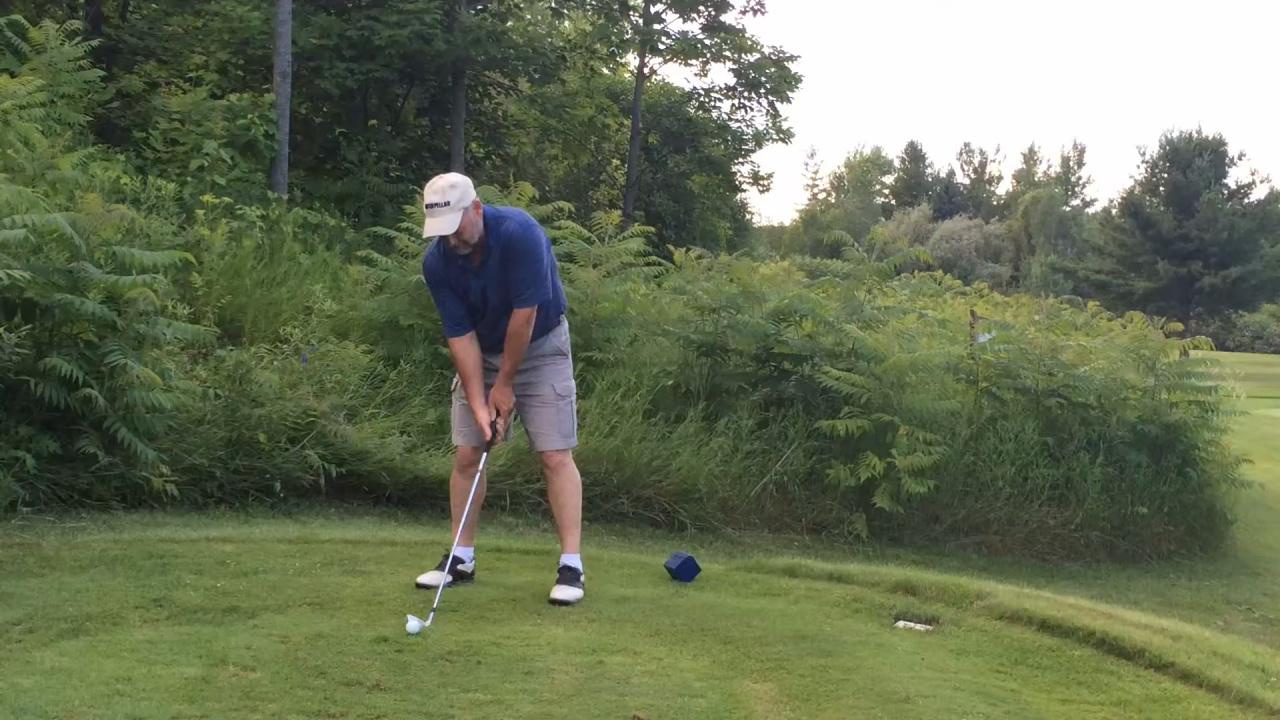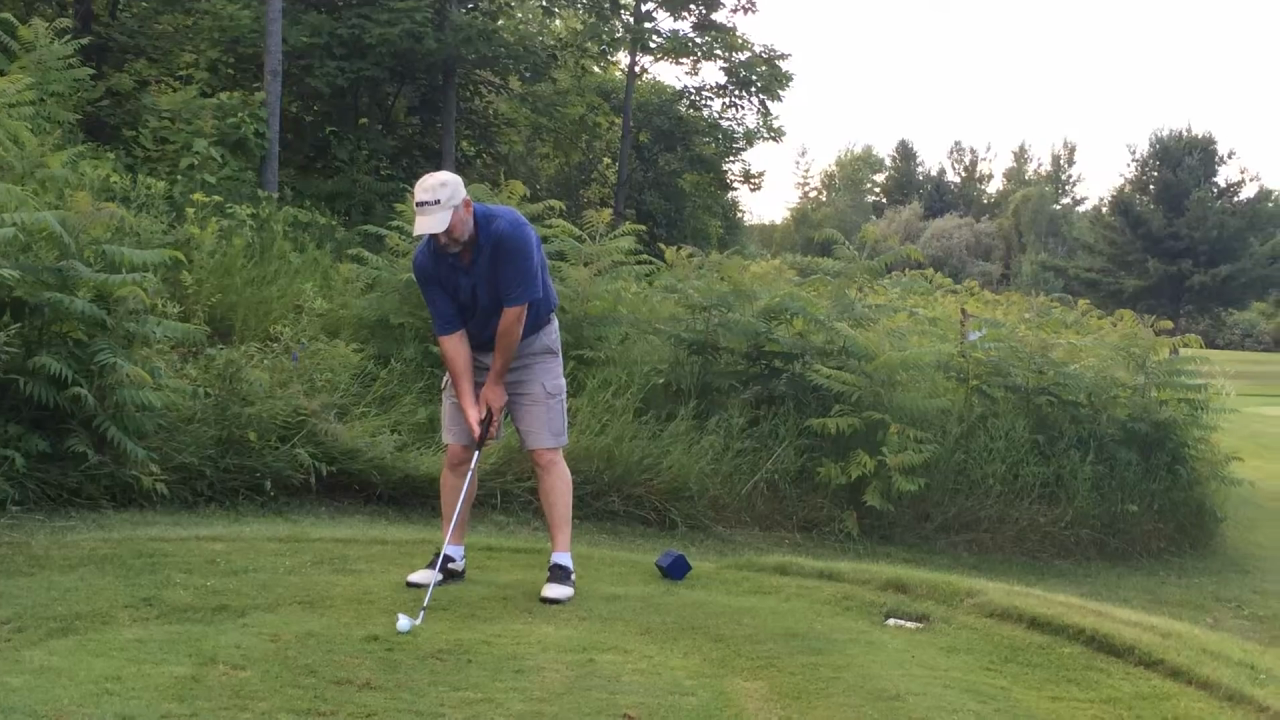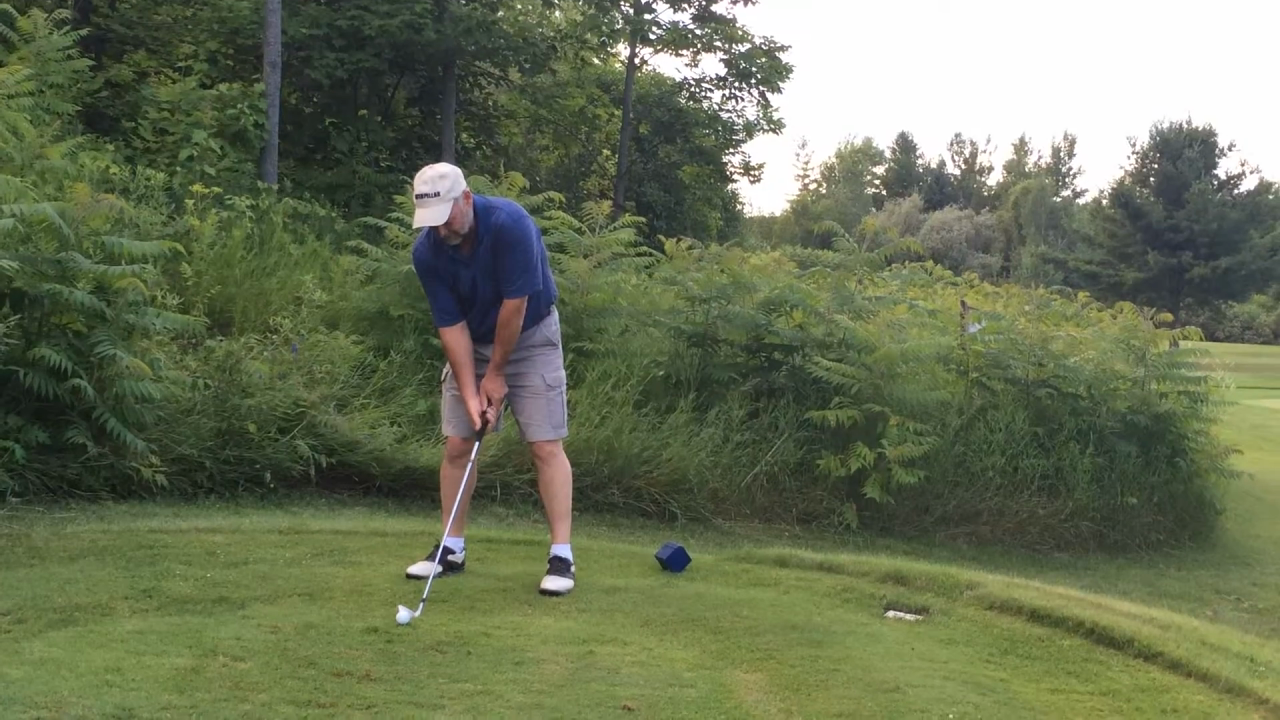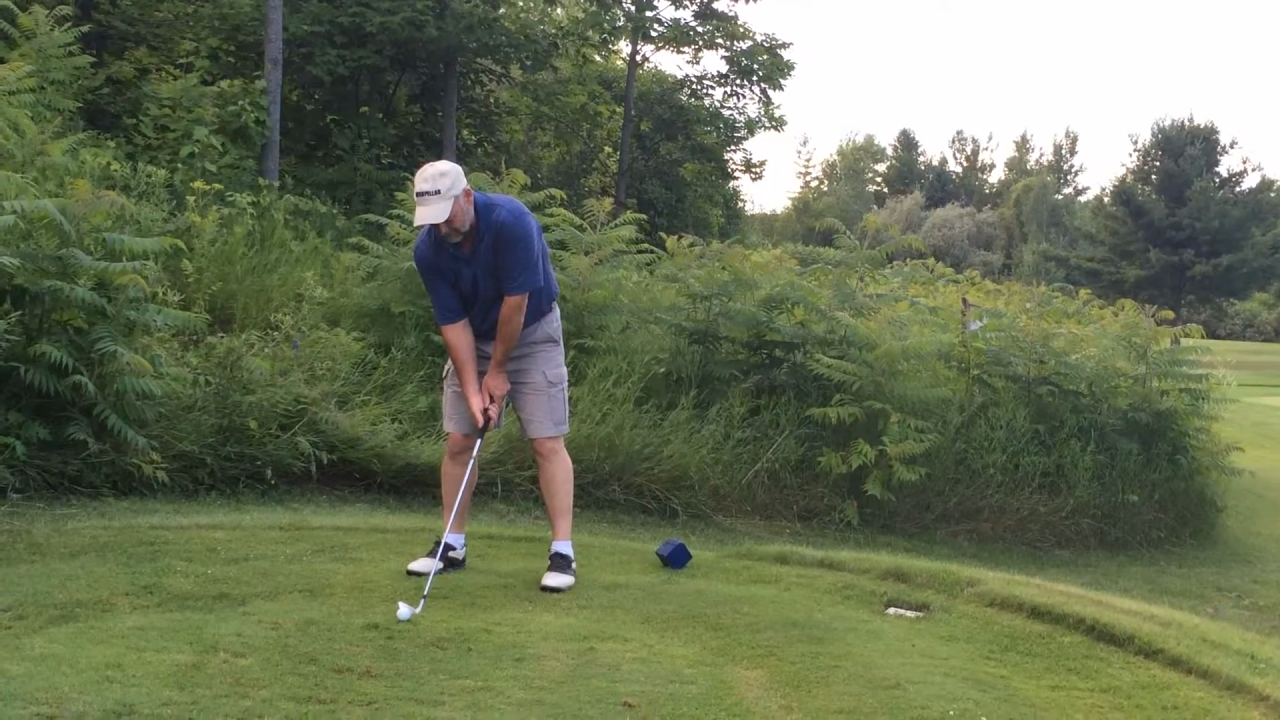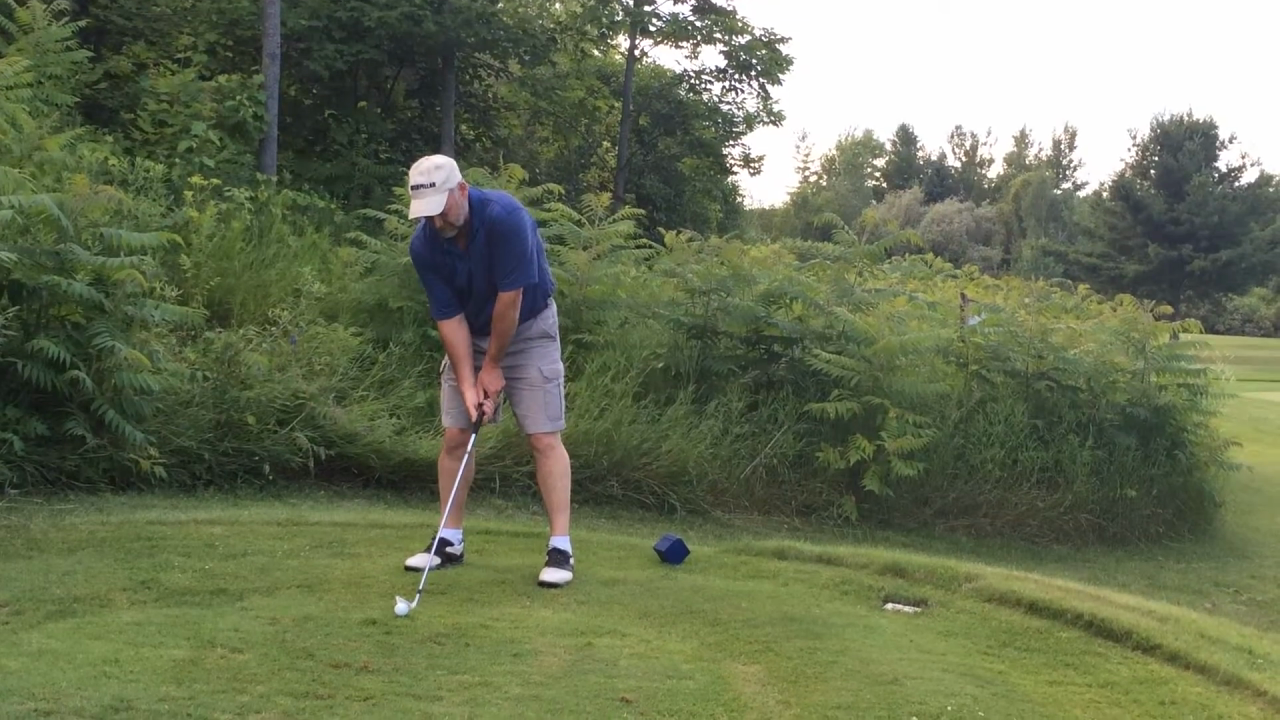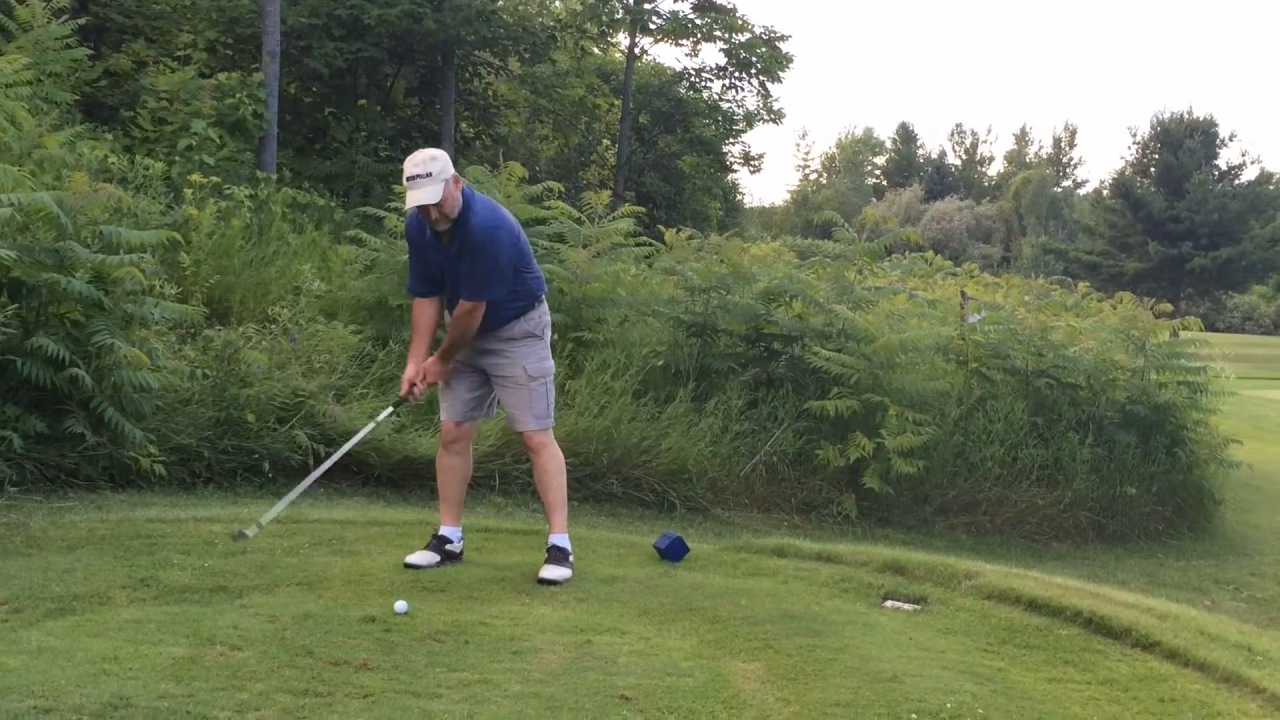
dt=0.3s
person 1, frame 1
left shoulder: (519, 233)
right shoulder: (436, 260)
left elbow: (525, 314)
right elbow: (460, 334)
left wrist: (505, 384)
right wrist: (478, 403)
left hip: (540, 348)
right hip: (480, 353)
left knee: (555, 455)
right knee: (466, 454)
left ankle: (571, 565)
right ankle: (461, 558)
person 1, frame 2
left shoulder: (510, 231)
right shoulder: (426, 259)
left elbow: (515, 313)
right elbow: (450, 333)
left wrist: (496, 382)
right wrist: (467, 402)
left hip: (530, 347)
right hip: (470, 352)
left knee: (546, 454)
right knee: (457, 453)
left ankle: (561, 564)
right ankle: (452, 555)
person 1, frame 3
left shoulder: (510, 223)
right shoulder: (426, 251)
left elbow: (515, 304)
right elbow: (451, 324)
left wrist: (497, 373)
right wrist: (470, 393)
left hip: (530, 338)
right hip: (470, 343)
left knee: (546, 446)
right knee: (457, 445)
left ankle: (561, 555)
right ankle: (452, 547)
person 1, frame 4
left shoulder: (510, 221)
right shoulder: (427, 249)
left elbow: (516, 301)
right elbow: (453, 322)
left wrist: (498, 370)
right wrist: (471, 390)
left hip: (532, 335)
right hip: (472, 341)
left knee: (547, 443)
right knee: (458, 442)
left ankle: (562, 552)
right ankle: (452, 544)
person 1, frame 5
left shoulder: (504, 216)
right shoulder: (423, 244)
left elbow: (510, 298)
right elbow: (449, 317)
left wrist: (494, 366)
right wrist: (466, 383)
left hip: (528, 331)
right hip: (469, 336)
left knee: (544, 439)
right knee: (455, 437)
left ankle: (560, 548)
right ankle: (450, 540)
person 1, frame 6
left shoulder: (488, 228)
right shoulder: (418, 225)
left elbow: (472, 308)
right elbow: (425, 296)
left wrist: (442, 359)
right wrist: (414, 361)
left hip: (519, 331)
right hip: (466, 336)
left knee: (537, 436)
right knee: (453, 433)
left ankle: (559, 544)
right ankle: (449, 536)
